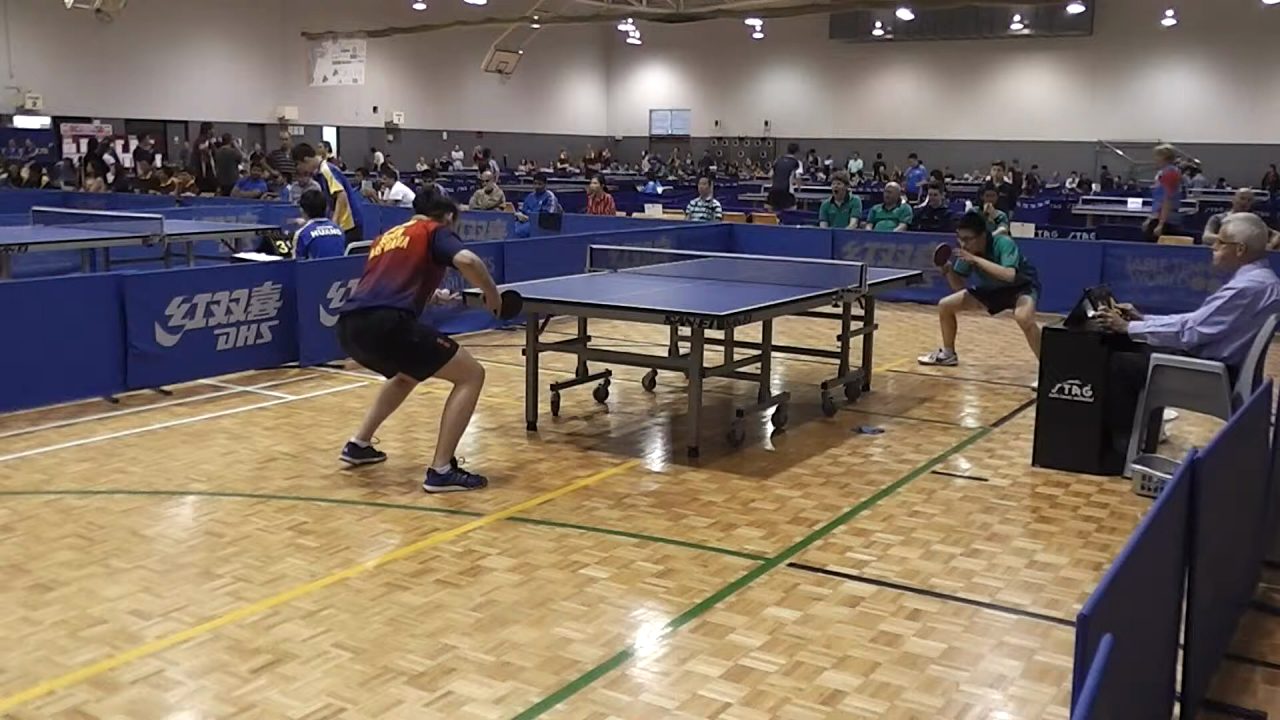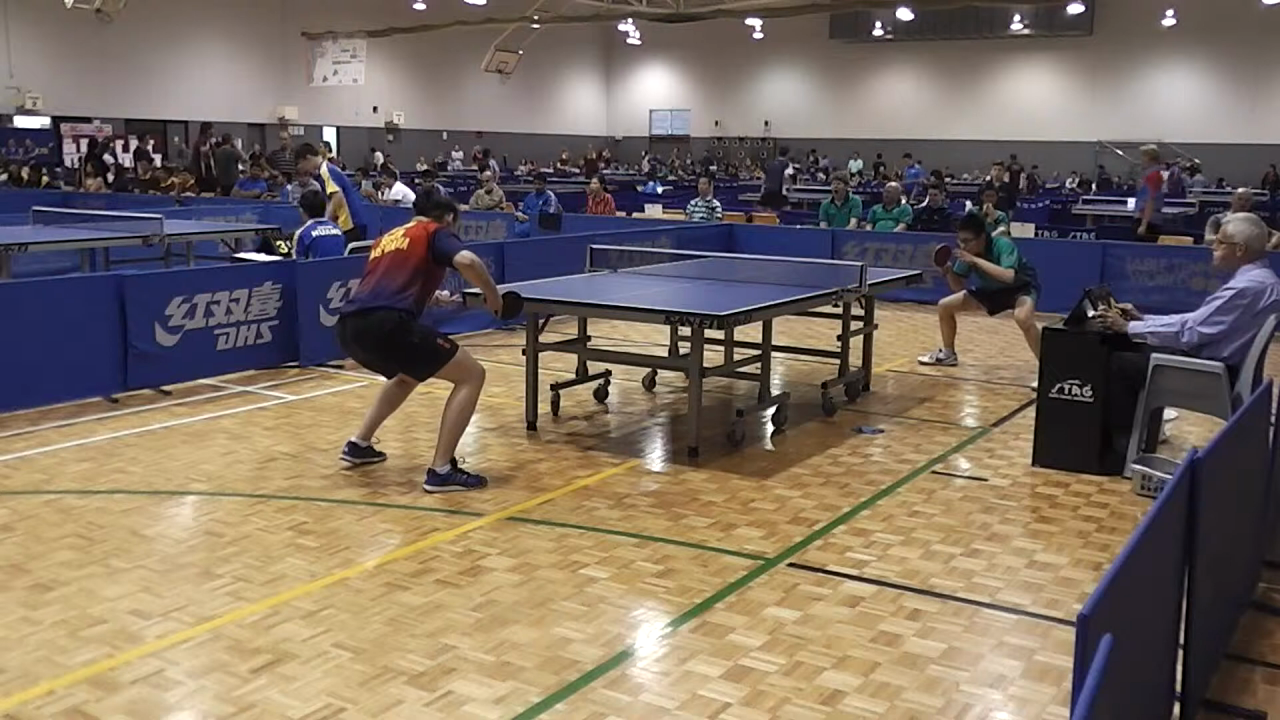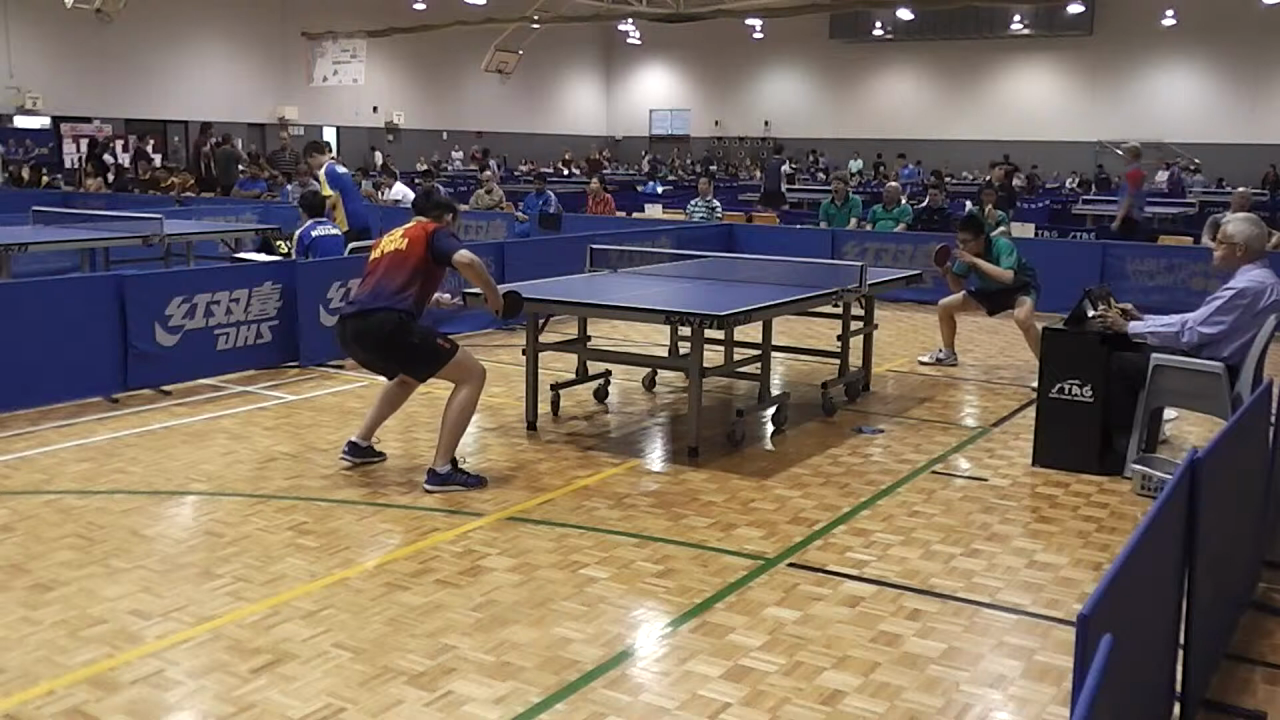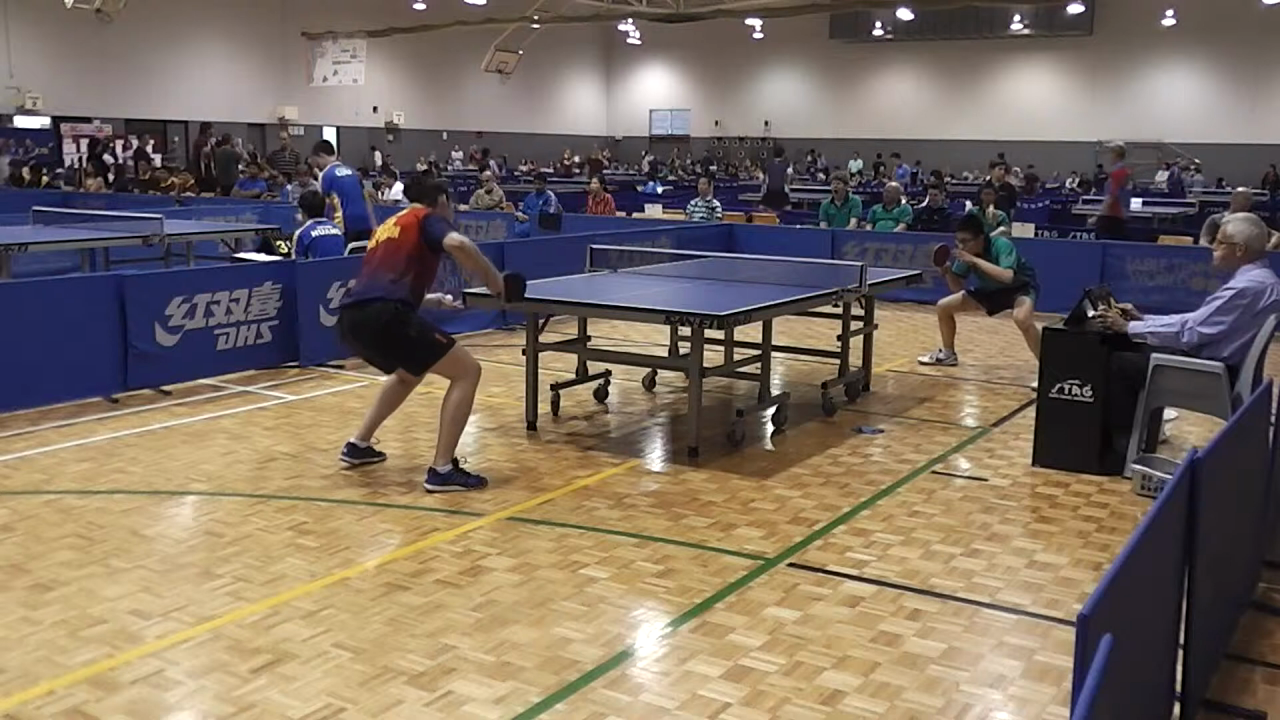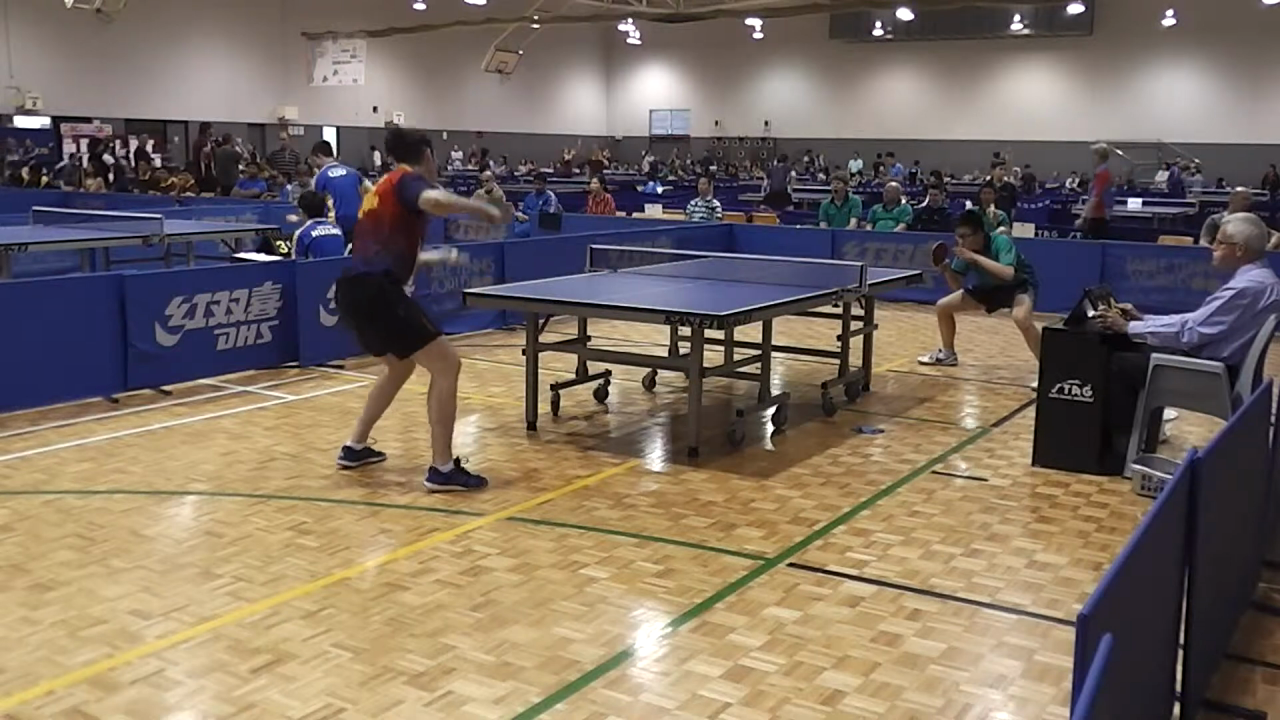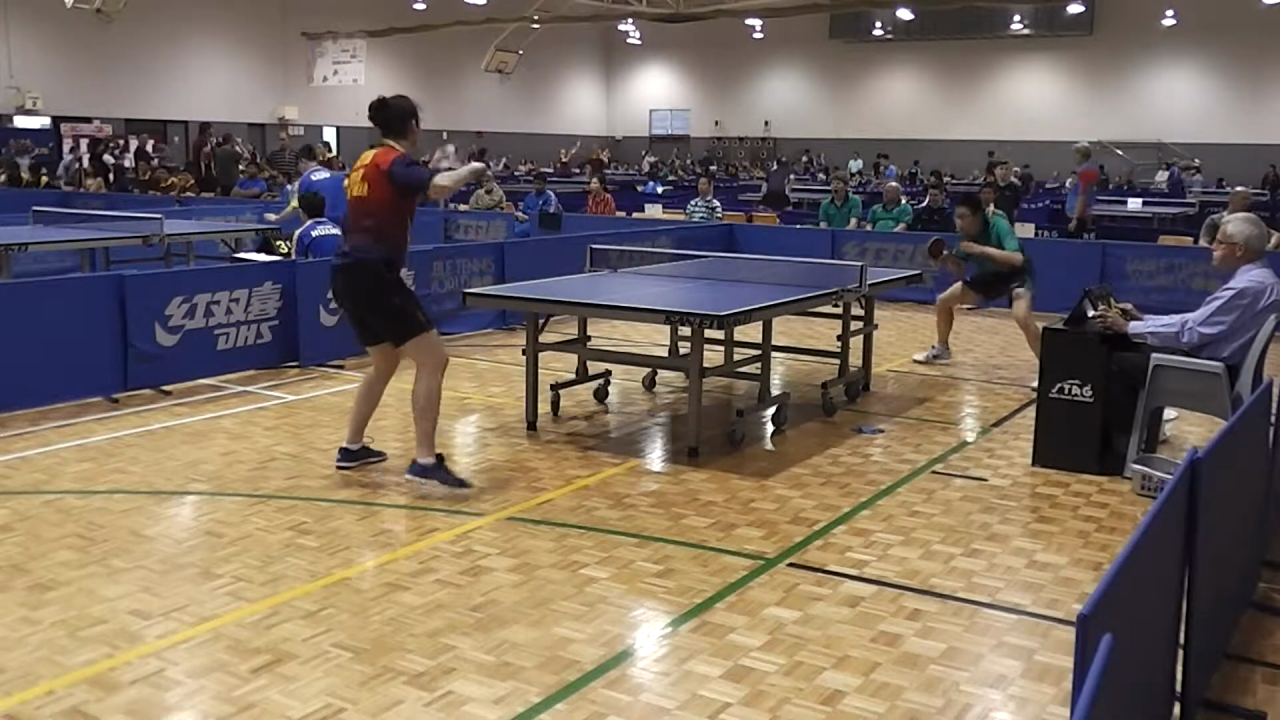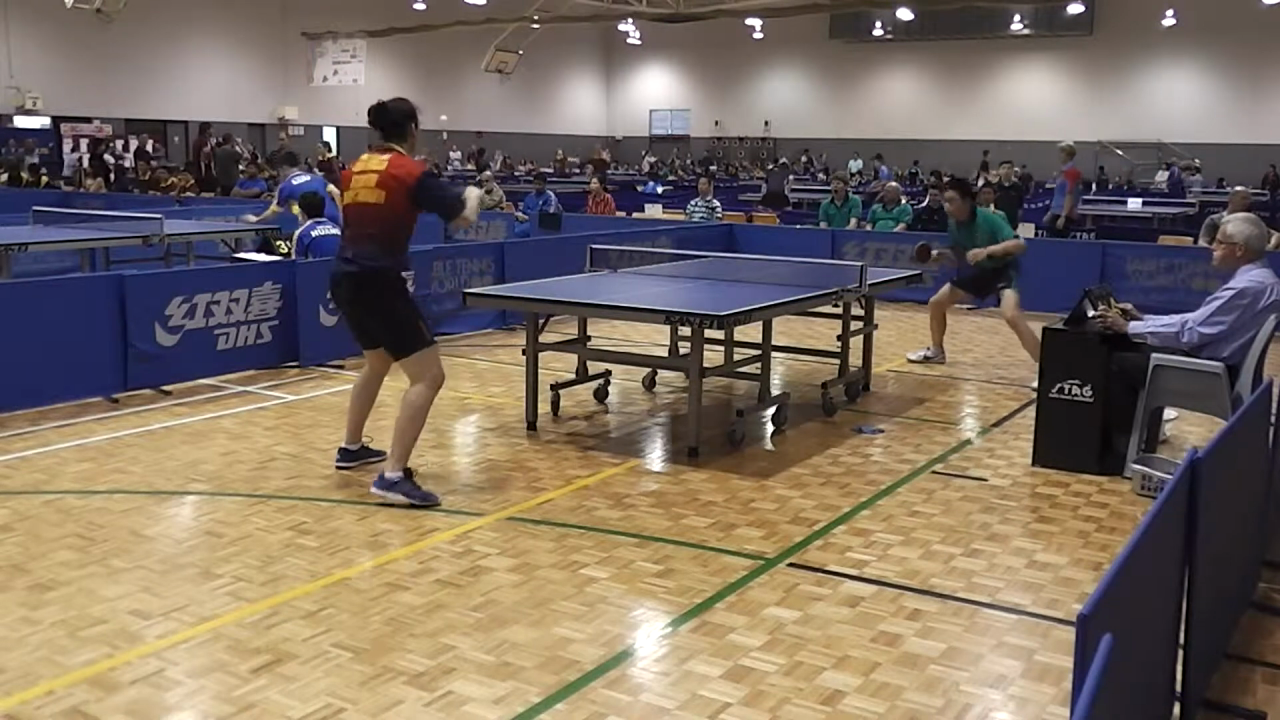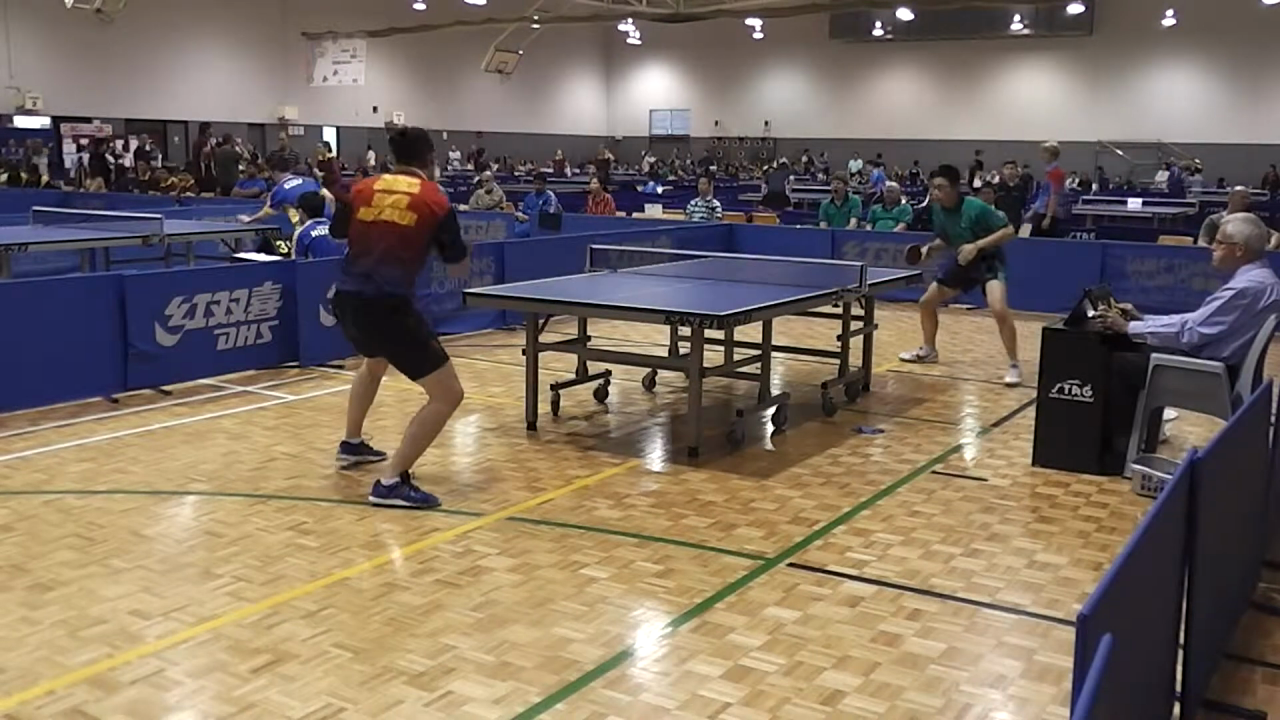
dt=0.2s
person 1, frame 1
left shoulder: (388, 236)
right shoulder: (436, 231)
right elbow: (466, 260)
left wrist: (425, 295)
right wrist: (492, 294)
left hip: (350, 327)
right hip: (386, 325)
left knee: (406, 375)
right knee: (471, 375)
left ankle: (359, 444)
right ankle: (441, 471)
person 1, frame 2
left shoulder: (389, 237)
right shoulder: (436, 233)
right elbow: (467, 261)
left wrist: (425, 296)
right wrist: (492, 295)
left hip: (350, 328)
right hip: (385, 326)
left knee: (408, 375)
right knee: (472, 375)
left ankle: (359, 444)
right ankle: (441, 470)
person 1, frame 3
left shoulder: (390, 237)
right shoulder: (434, 233)
right elbow: (466, 260)
left wrist: (425, 299)
right wrist: (493, 294)
left hip: (351, 328)
right hip: (385, 327)
left knee: (410, 376)
right knee: (472, 374)
left ankle: (359, 443)
right ankle: (441, 470)
person 1, frame 4
left shoulder: (391, 225)
right shoulder: (426, 219)
right elbow: (457, 243)
left wrist: (429, 299)
right wrist: (491, 276)
left hip: (353, 319)
right hip: (384, 318)
left knee: (410, 374)
right knee: (466, 371)
left ankle: (357, 445)
right ankle: (442, 470)
person 1, frame 5
left shoulder: (386, 186)
right shoulder: (408, 180)
right elbow: (433, 202)
right wrist: (482, 208)
left hip: (353, 292)
right hip: (376, 291)
left knee: (399, 367)
right knee: (446, 365)
left ankle: (355, 447)
right ankle: (442, 468)
person 1, frame 6
left shoulder: (367, 162)
right shoulder: (396, 163)
right elbow: (441, 188)
left wrist: (427, 168)
right wrist: (469, 169)
left hip: (347, 275)
right hip: (375, 276)
left knee: (385, 362)
right knee: (432, 360)
left ankle: (352, 447)
right ankle: (426, 461)
person 1, frame 7
left shoulder: (354, 169)
right shoulder: (414, 173)
right elbow: (463, 219)
right wrist: (472, 197)
left hip: (344, 283)
right hip: (379, 285)
left knee: (378, 362)
right knee: (428, 376)
left ankle: (352, 448)
right ankle: (393, 475)
person 1, frame 8
left shoulder: (363, 189)
right shoulder: (437, 203)
left elbow: (338, 232)
right elbow: (457, 265)
right wrist: (430, 241)
left hip: (347, 301)
right hip: (389, 307)
left knee: (377, 361)
right knee: (448, 394)
left ankle: (352, 442)
right ankle: (391, 482)
person 2, frame 1
left shoulder: (1248, 287)
right shoulder: (1258, 279)
left elbow: (1189, 331)
right elbow: (1197, 320)
left wrist: (1128, 327)
right wrist: (1143, 318)
right hip: (1214, 363)
left knee: (1119, 363)
right knee: (1140, 351)
left ankle: (1123, 446)
person 2, frame 2
left shoulder: (1248, 287)
right shoulder: (1258, 278)
left elbow: (1190, 331)
right elbow: (1197, 320)
left wrist: (1128, 327)
right wrist: (1143, 318)
right hip: (1215, 364)
left knee: (1119, 364)
right knee: (1140, 351)
left ankle: (1123, 446)
person 2, frame 3
left shoulder: (1249, 287)
right shoulder: (1257, 279)
left elbow: (1190, 331)
right elbow: (1197, 320)
left wrist: (1128, 327)
right wrist: (1142, 318)
right hip: (1213, 363)
left knee: (1119, 363)
right knee: (1136, 352)
left ankle: (1123, 446)
person 2, frame 4
left shoulder: (1248, 287)
right shoulder: (1257, 278)
left elbow: (1190, 331)
right elbow: (1197, 320)
left wrist: (1128, 327)
right wrist: (1142, 317)
right hip: (1215, 364)
left knee: (1119, 363)
right knee: (1137, 351)
left ankle: (1124, 447)
person 2, frame 5
left shoulder: (1248, 287)
right shoulder: (1257, 279)
left elbow: (1190, 331)
right elbow: (1197, 320)
left wrist: (1128, 327)
right wrist: (1143, 318)
right hip: (1215, 363)
left knee: (1118, 363)
right knee: (1138, 351)
left ankle: (1124, 448)
person 2, frame 6
left shoulder: (1248, 287)
right shoulder: (1258, 278)
left elbow: (1190, 330)
right elbow: (1197, 320)
left wrist: (1128, 327)
right wrist: (1141, 318)
right hip: (1215, 364)
left knee: (1118, 363)
right knee: (1137, 352)
left ankle: (1124, 447)
right ankle: (1140, 439)
person 2, frame 7
left shoulder: (1248, 287)
right shoulder: (1257, 279)
left elbow: (1190, 331)
right elbow: (1197, 321)
left wrist: (1129, 327)
right wrist: (1143, 318)
right hip: (1214, 363)
left knee: (1119, 363)
right knee: (1138, 352)
left ankle: (1123, 449)
right ankle: (1139, 440)
person 2, frame 8
left shoulder: (1248, 287)
right shoulder: (1258, 279)
left elbow: (1190, 331)
right elbow: (1197, 320)
left wrist: (1128, 327)
right wrist: (1143, 318)
right hip: (1215, 364)
left knee: (1119, 363)
right knee: (1139, 352)
left ankle: (1123, 448)
right ankle: (1140, 440)
person 3, frame 1
left shoulder: (1004, 244)
right shoulder: (967, 250)
left elbow: (1009, 275)
right elbow: (958, 286)
left wrist: (976, 259)
right wrist: (948, 271)
left hip: (1022, 286)
right hip: (992, 289)
left knee: (1023, 317)
right knee: (945, 306)
right ankle: (948, 353)
person 3, frame 2
left shoulder: (1003, 245)
right shoulder: (967, 251)
left elbow: (1009, 276)
right elbow: (958, 287)
left wrist: (976, 260)
right wrist: (948, 272)
left hip: (1021, 287)
right hip: (991, 290)
left knee: (1023, 318)
right knee: (944, 306)
right ankle: (948, 353)
person 3, frame 3
left shoulder: (1002, 246)
right shoulder: (966, 252)
left elbow: (1008, 277)
right elbow: (958, 288)
left wrist: (975, 261)
right wrist: (948, 272)
left hip: (1021, 287)
right hip: (991, 290)
left knee: (1022, 318)
right knee: (944, 307)
right ankle: (948, 354)
person 3, frame 4
left shoulder: (1002, 245)
right shoulder: (965, 252)
left elbow: (1007, 276)
right elbow: (957, 287)
left wrist: (975, 260)
right wrist: (947, 272)
left hip: (1020, 287)
right hip: (990, 290)
left knee: (1022, 318)
right knee: (943, 307)
right ankle: (948, 354)
person 3, frame 5
left shoulder: (1000, 242)
right shoulder: (965, 250)
left elbow: (1008, 273)
right elbow: (956, 285)
left wrist: (975, 258)
right wrist: (946, 270)
left hip: (1019, 284)
right hip: (989, 287)
left knee: (1021, 318)
right knee: (942, 307)
right ankle: (948, 354)
person 3, frame 6
left shoulder: (999, 227)
right shoulder: (965, 234)
left elbow: (1018, 259)
right elbow: (959, 268)
left wrist: (981, 249)
right wrist: (947, 259)
left hip: (1015, 274)
right hip: (988, 274)
left knee: (1022, 316)
right knee: (943, 302)
right ankle: (941, 350)
person 3, frame 7
left shoulder: (988, 219)
right shoulder: (954, 223)
left elbow: (1020, 244)
right elbow: (956, 254)
left wrist: (987, 250)
right wrist: (939, 254)
left hip: (1003, 271)
right hip: (976, 270)
left knee: (1011, 316)
right knee: (935, 304)
right ankle: (936, 352)
person 3, frame 8
left shoulder: (975, 207)
right shoulder: (939, 211)
left elbow: (1008, 232)
left wrist: (976, 245)
right wrist: (929, 248)
left hip: (988, 260)
right hip: (961, 262)
left knee: (999, 309)
right knee: (926, 303)
left ankle: (1013, 365)
right ankle: (928, 350)
